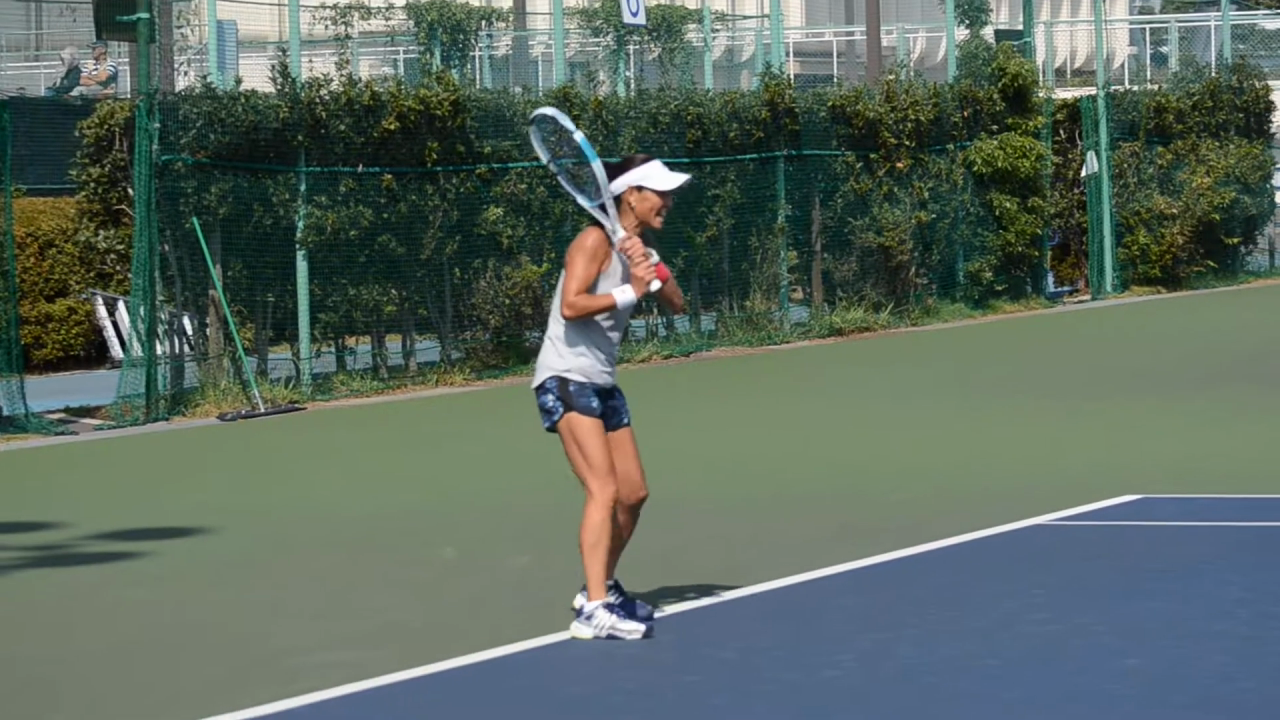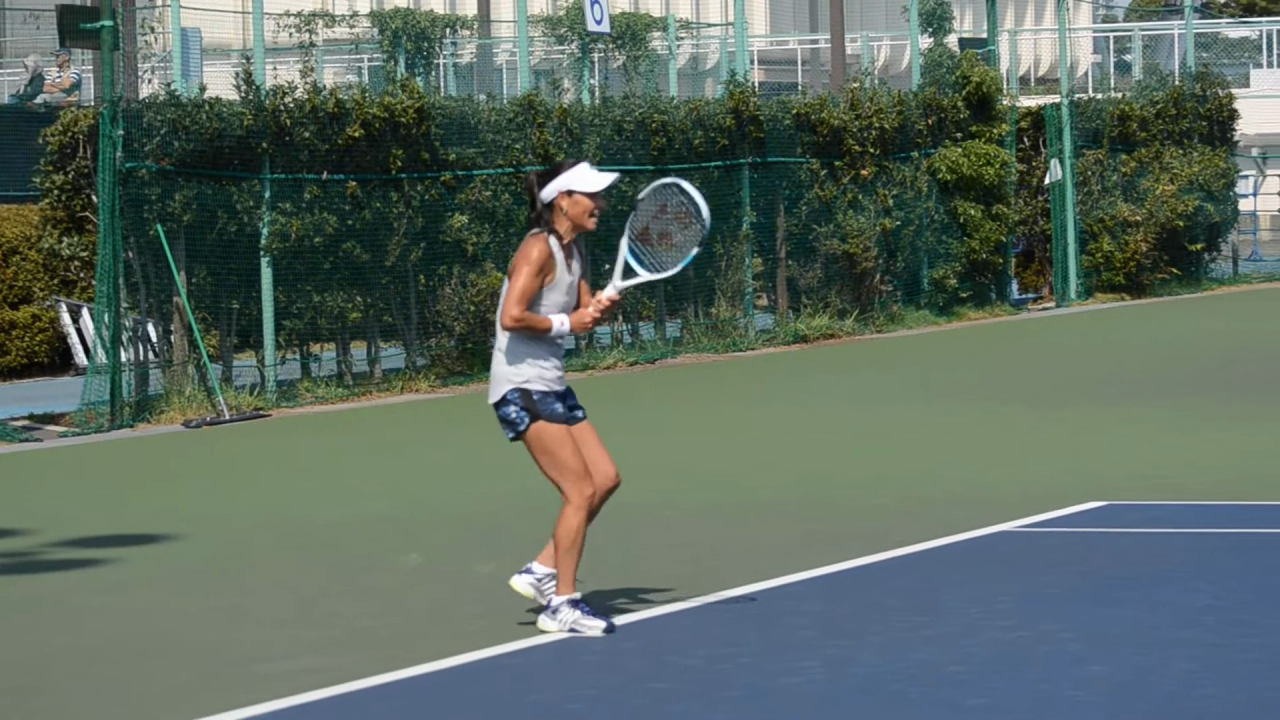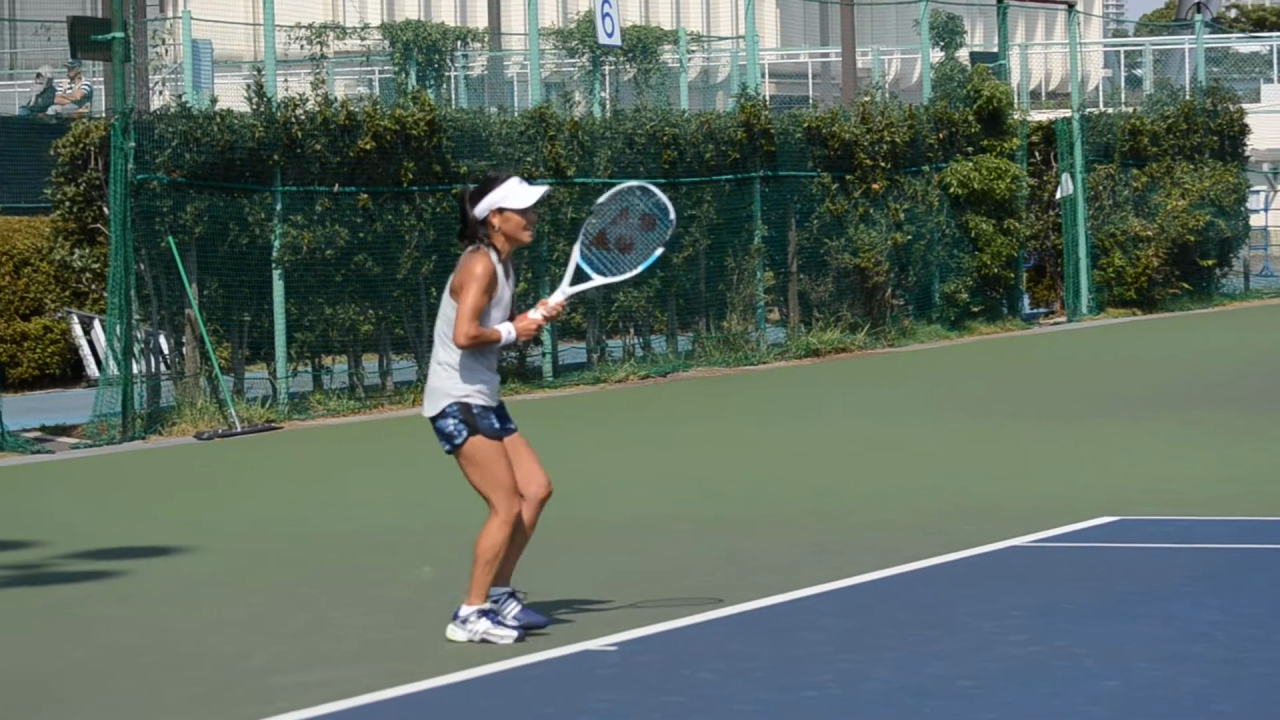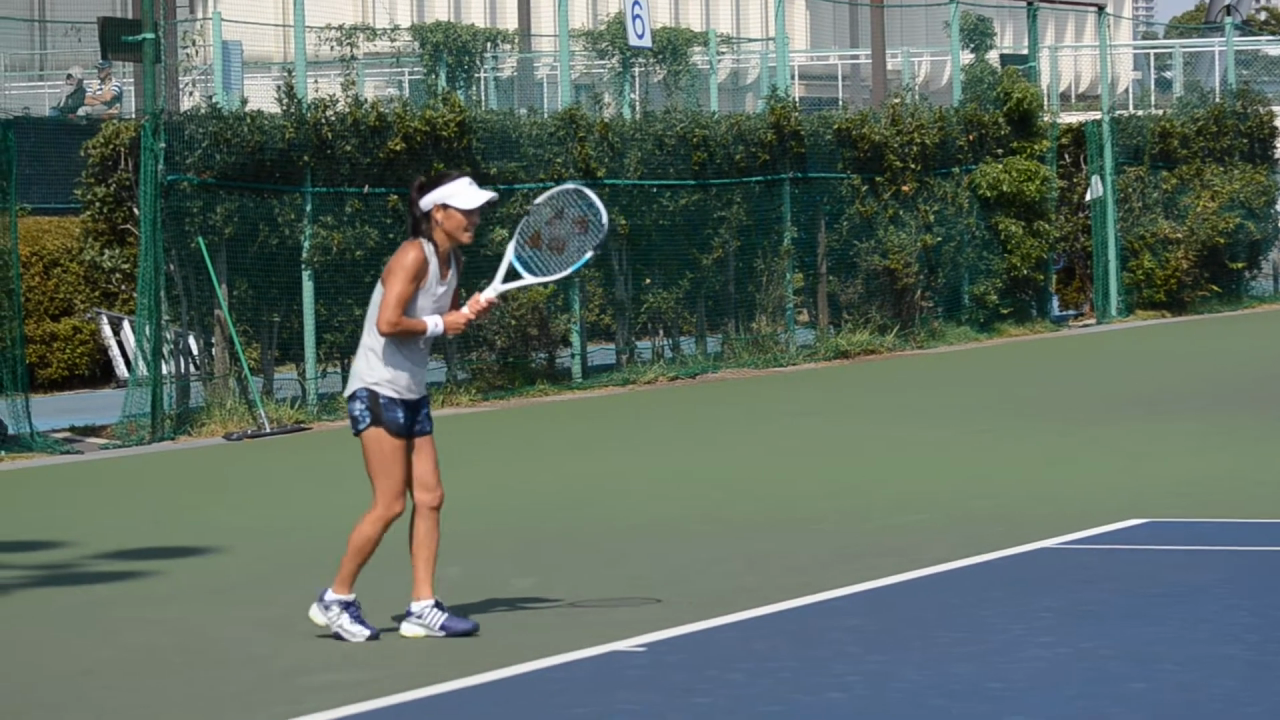
dt=0.5s
person 1, frame 1
left shoulder: (638, 245)
right shoulder: (594, 239)
left elbow: (677, 303)
right elbow: (570, 305)
left wrist: (650, 266)
right wrist: (630, 292)
left hip: (602, 382)
right hip: (566, 380)
left knee: (634, 493)
right knee: (603, 491)
left ankle: (601, 588)
right ankle: (595, 610)
person 1, frame 2
left shoulder: (572, 248)
right shoulder: (538, 248)
left elbow: (584, 317)
right elbow: (511, 318)
left wrist: (597, 307)
right wrist: (564, 323)
left hip: (551, 386)
right hip: (521, 387)
left knee: (607, 478)
right knee: (581, 491)
left ankle: (541, 572)
right ankle: (561, 604)
person 1, frame 3
left shoulder: (502, 262)
right shoulder: (480, 264)
right elbow: (465, 336)
left wrist: (536, 317)
right wrist: (512, 332)
left hip: (481, 401)
right hip: (458, 402)
left knee: (537, 490)
right knee: (508, 508)
left ankle: (499, 590)
right ankle: (472, 614)
person 1, frame 4
left shoulder: (453, 259)
right shoulder: (414, 255)
right elbow: (387, 324)
left wrist: (469, 312)
right wrist: (440, 324)
left hip: (411, 392)
right hip: (377, 390)
left knee: (430, 498)
right knee: (390, 504)
left ankle: (424, 607)
right ankle: (336, 598)
